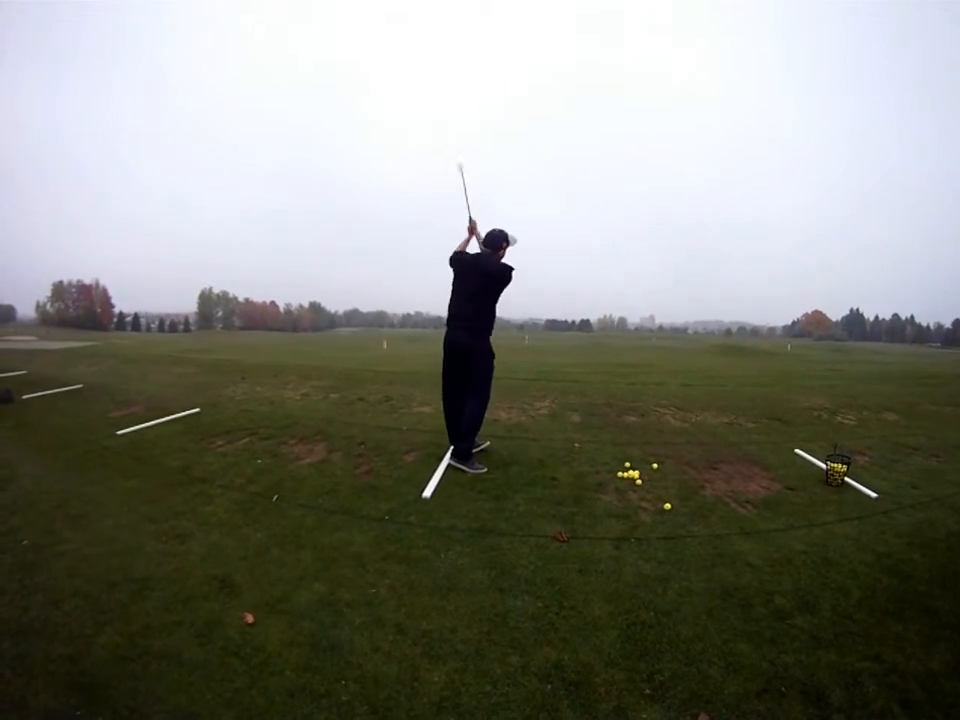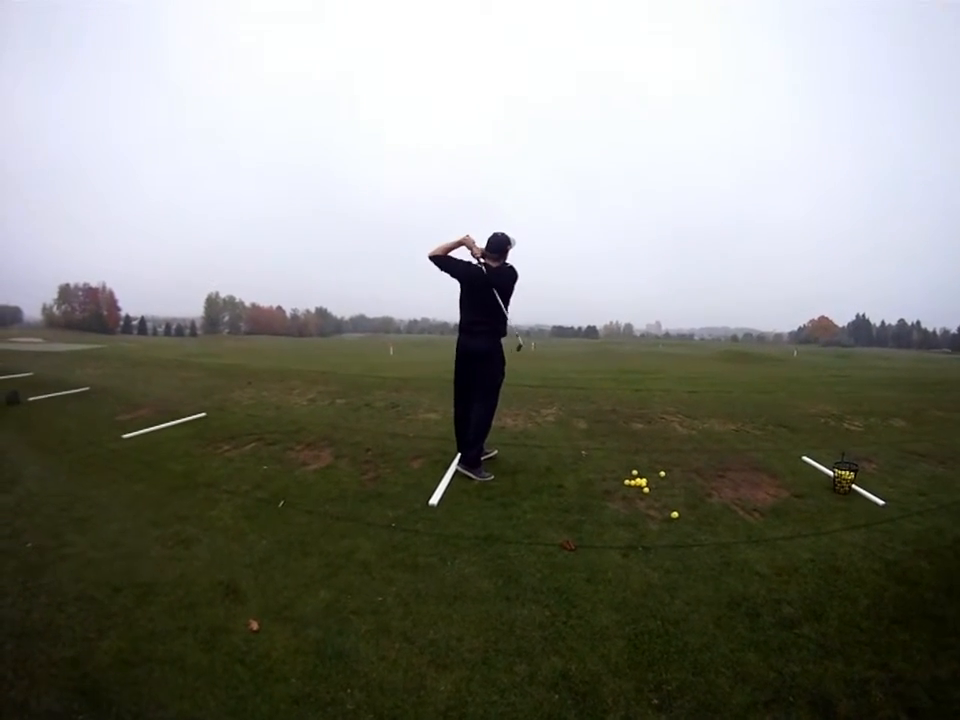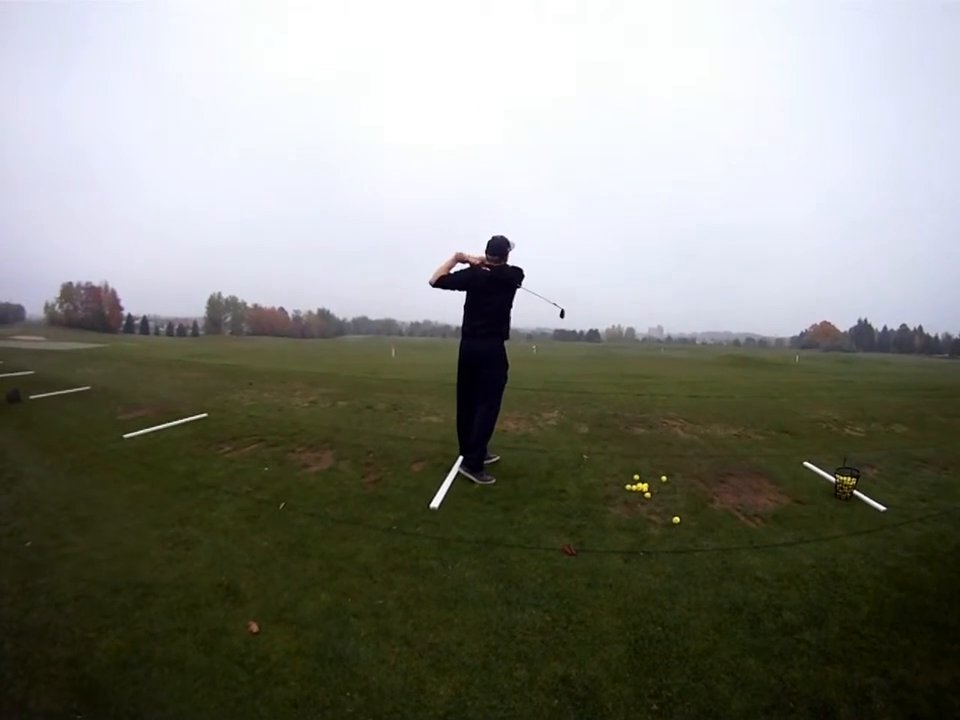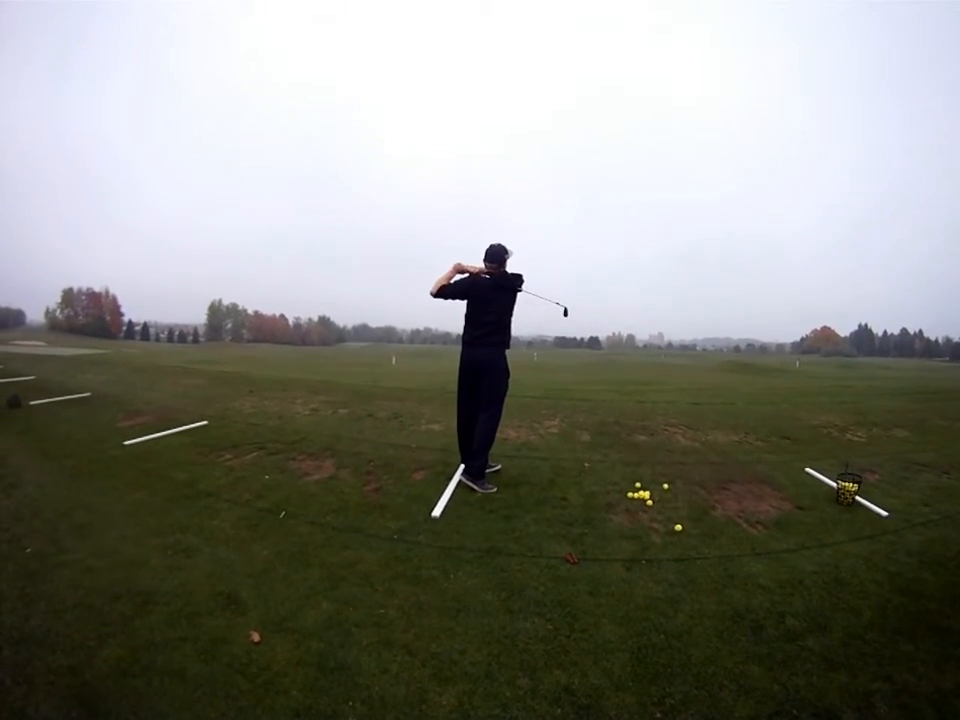
dt=0.4s
person 1, frame 1
left shoulder: (462, 262)
right shoulder: (503, 272)
left wrist: (471, 235)
right wrist: (477, 234)
left hip: (452, 336)
right hip: (476, 341)
left knee: (454, 392)
right knee: (478, 395)
left ankle: (461, 441)
right ankle: (461, 453)
person 1, frame 2
left shoulder: (469, 272)
right shoulder: (510, 275)
left elbow: (434, 255)
left wrist: (461, 242)
right wrist: (480, 253)
left hip: (465, 343)
right hip: (490, 347)
left knee: (464, 399)
right knee: (484, 402)
left ankle: (471, 449)
right ankle: (469, 460)
person 1, frame 3
left shoulder: (472, 275)
right shoulder: (514, 276)
left elbow: (435, 281)
left wrist: (456, 259)
right wrist: (479, 261)
left hip: (468, 346)
right hip: (492, 349)
left knee: (467, 402)
right knee: (487, 404)
left ankle: (472, 452)
right ankle: (472, 462)
person 1, frame 4
left shoulder: (473, 283)
right shoulder: (513, 282)
left elbow: (436, 291)
left wrist: (455, 270)
right wrist: (478, 271)
left hip: (469, 354)
right hip: (494, 357)
left knee: (467, 411)
right knee: (489, 413)
left ankle: (472, 461)
right ankle: (474, 471)
